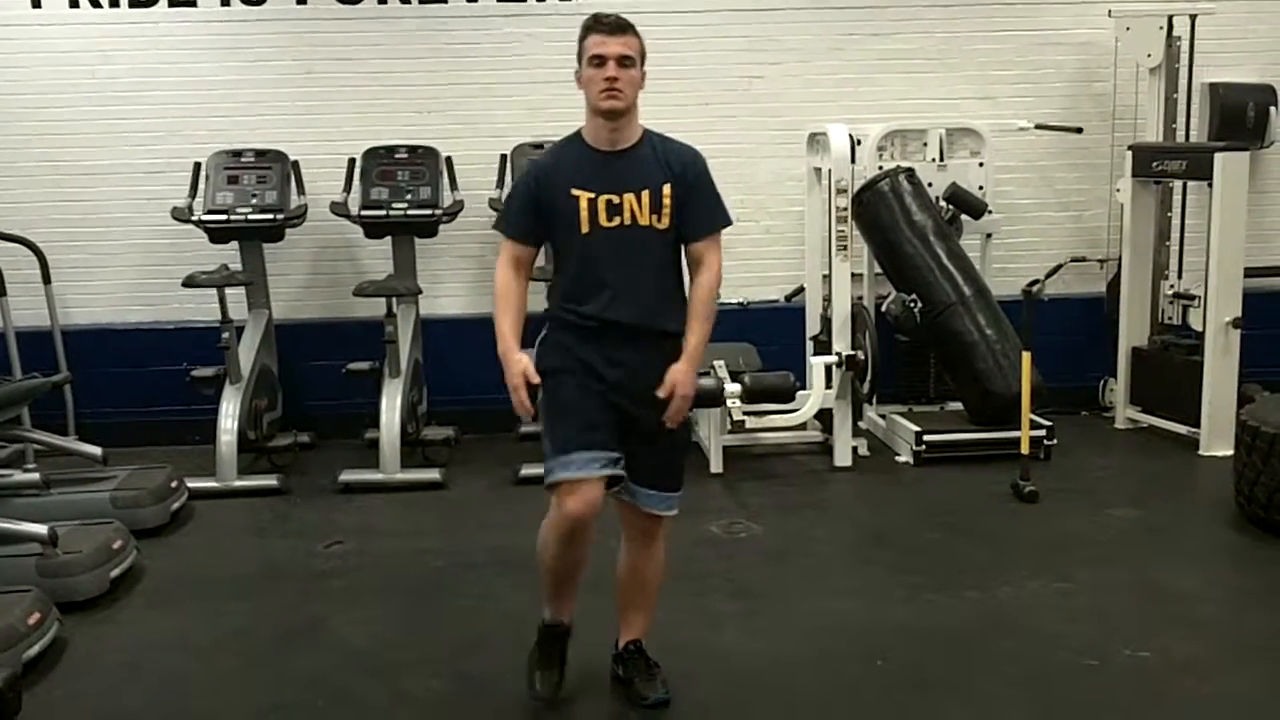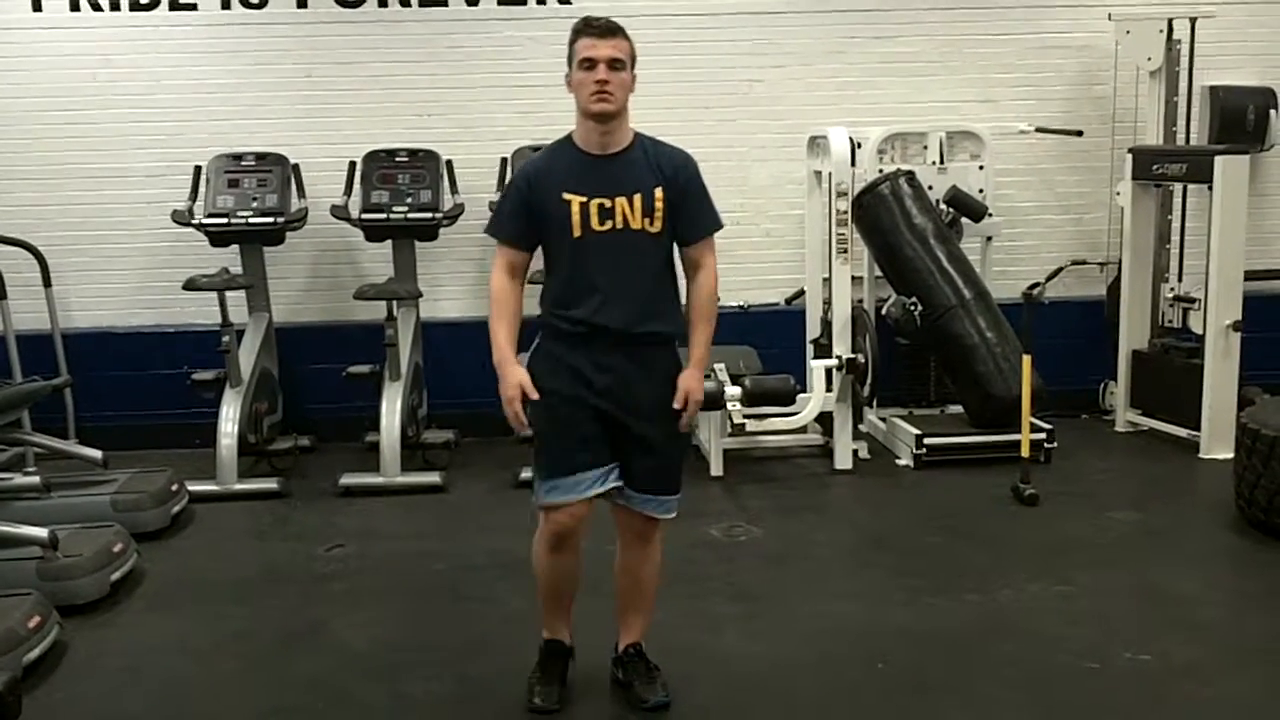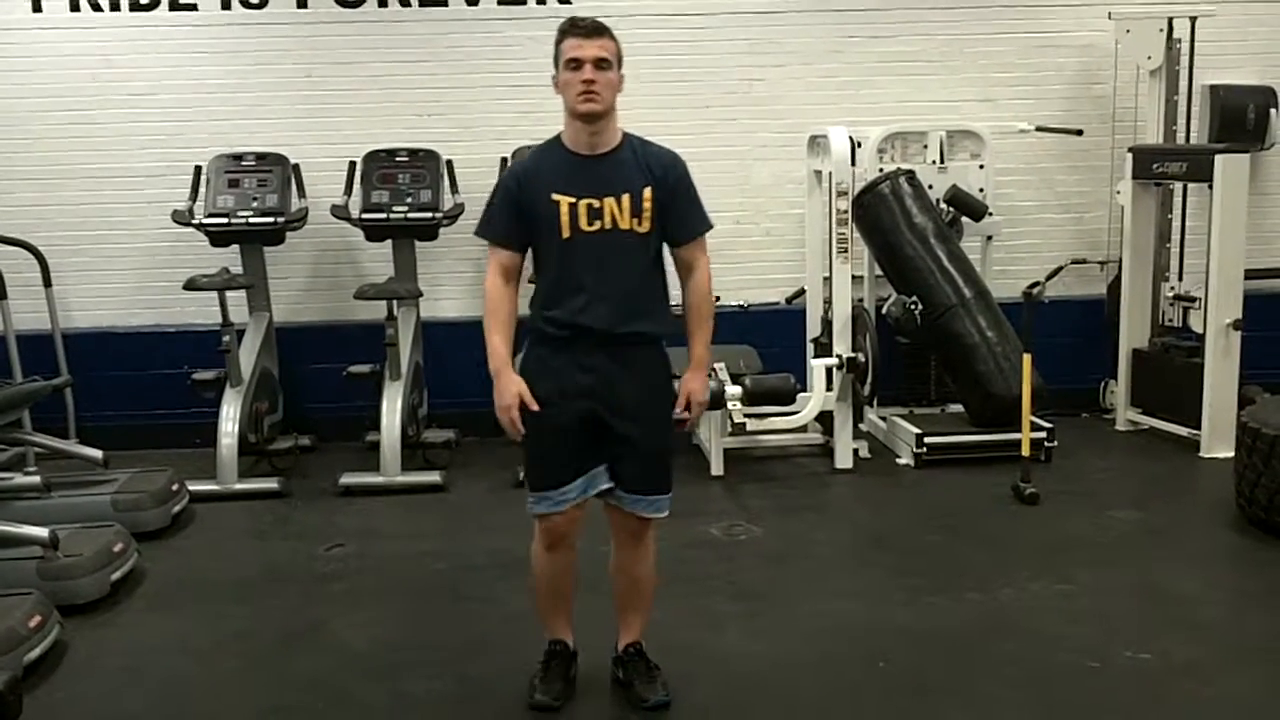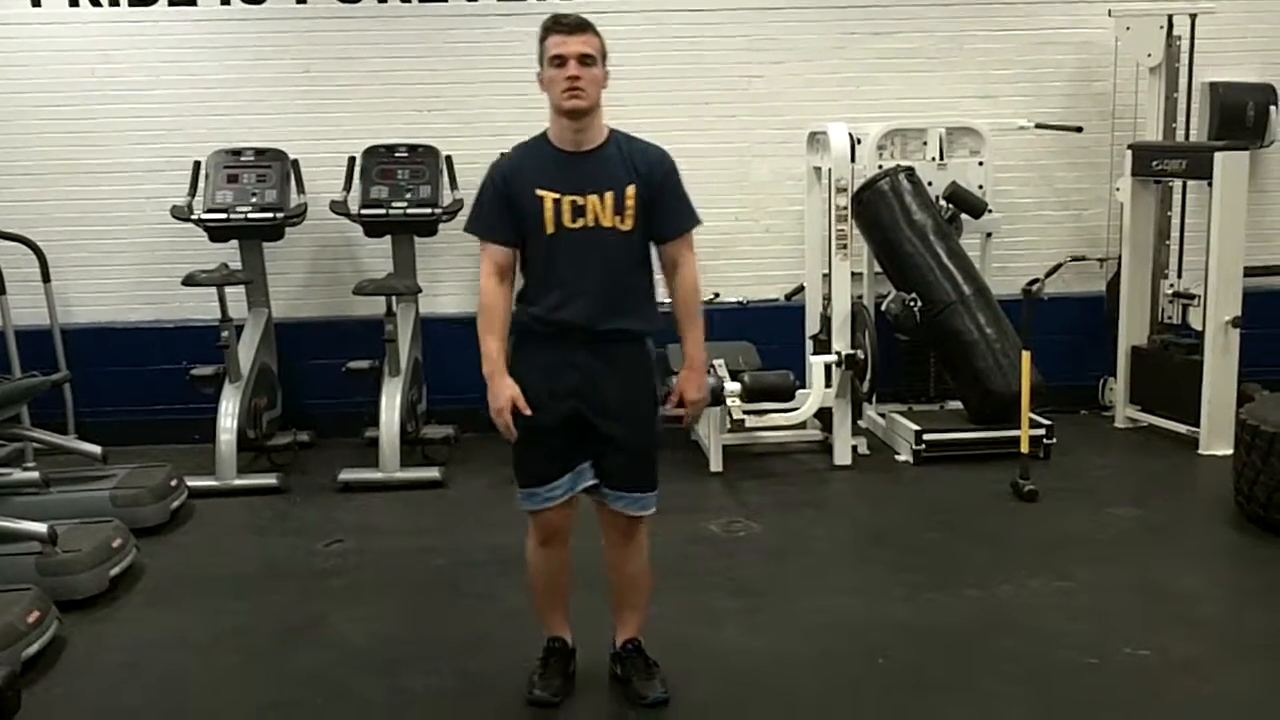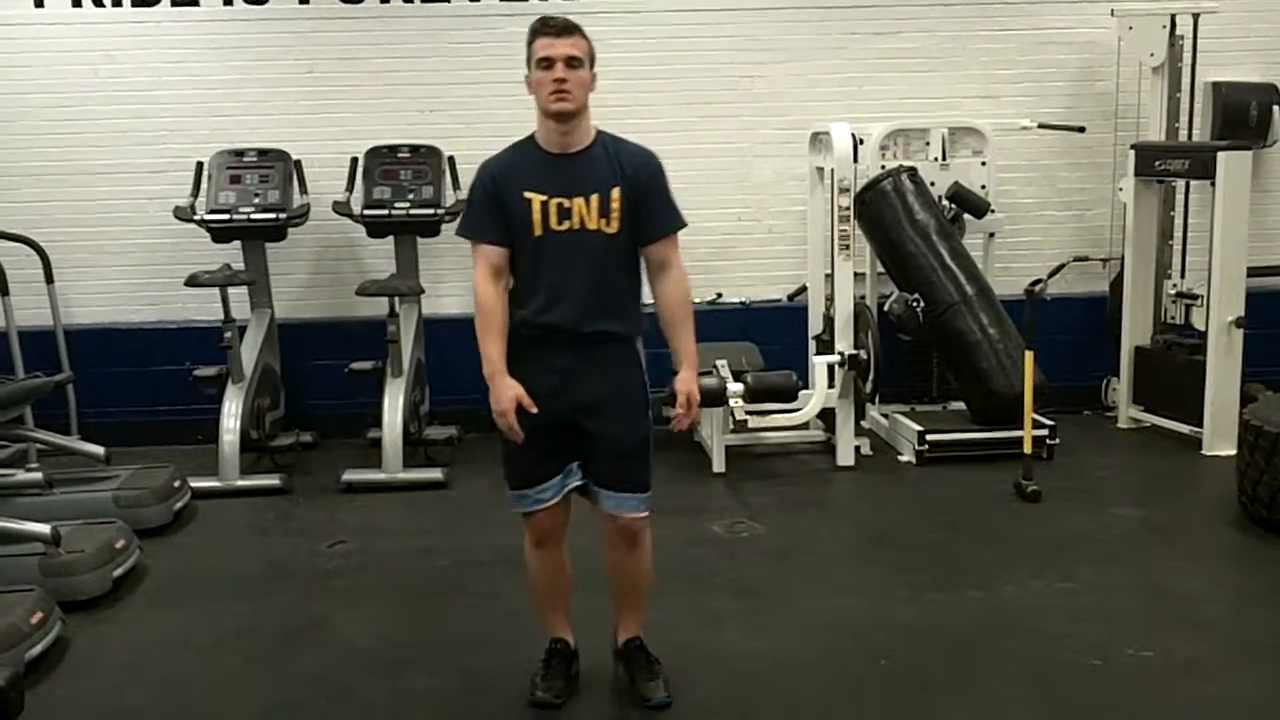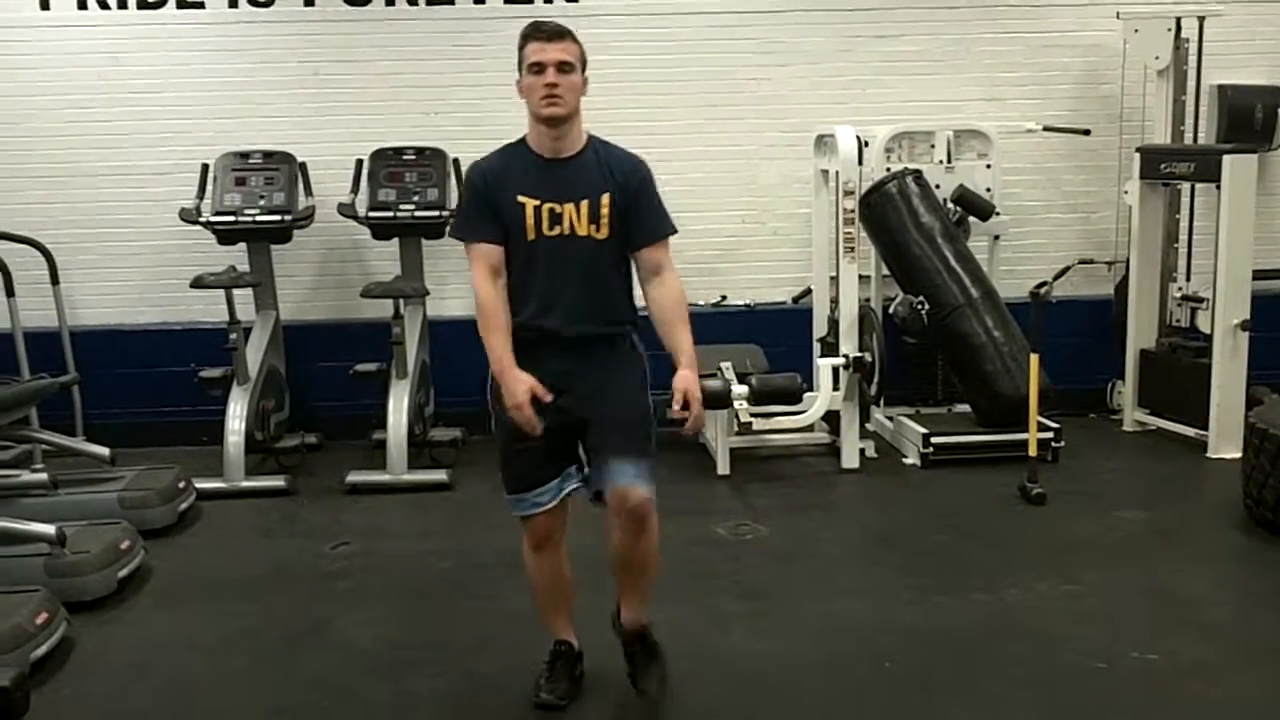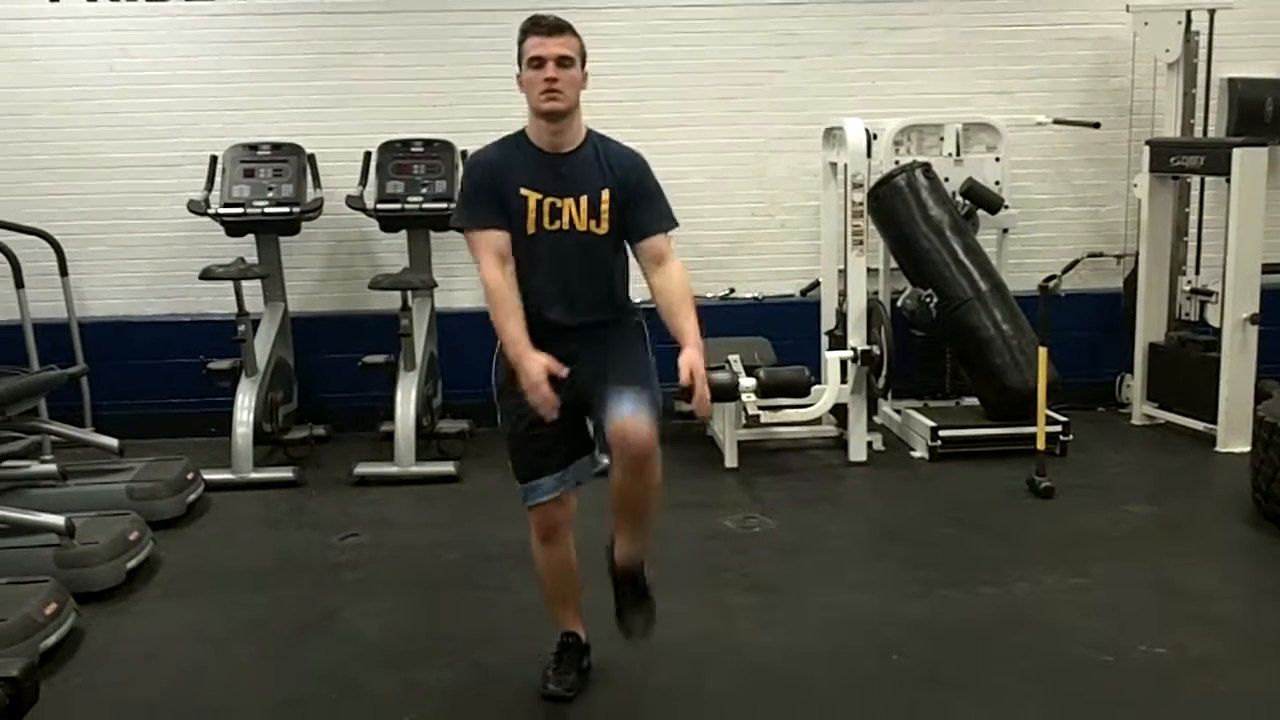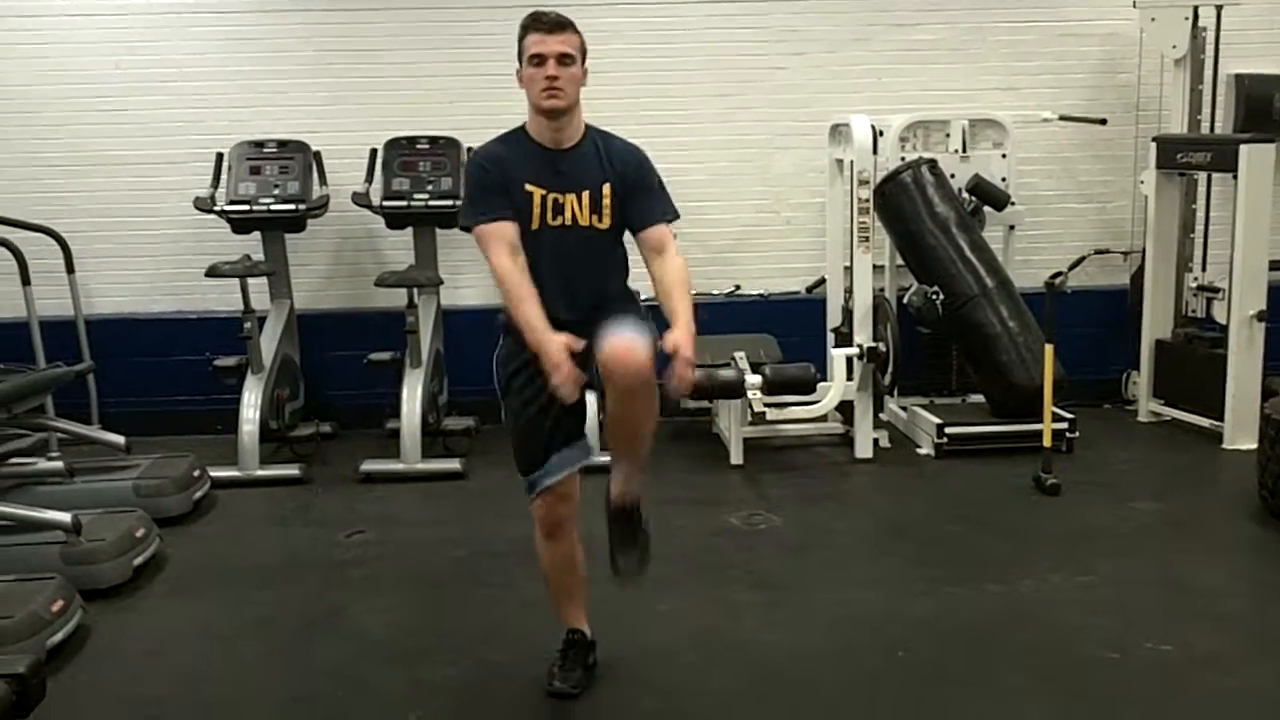
dt=0.1s
person 1, frame 1
left shoulder: (681, 165)
right shoulder: (547, 172)
left elbow: (706, 267)
right elbow: (513, 265)
left wrist: (689, 359)
right wrist: (510, 349)
left hip: (656, 363)
right hip: (575, 358)
left knee: (647, 519)
right knee: (577, 506)
left ankle: (631, 650)
right ankle: (554, 628)
person 1, frame 2
left shoulder: (672, 168)
right shoulder: (539, 176)
left elbow: (701, 269)
right elbow: (507, 271)
left wrist: (697, 364)
right wrist: (505, 360)
left hip: (651, 368)
right hip: (566, 367)
left knee: (643, 523)
right knee: (562, 523)
left ankle: (631, 652)
right ankle: (555, 647)
person 1, frame 3
left shoulder: (661, 168)
right shoulder: (526, 177)
left elbow: (694, 269)
right elbow: (501, 278)
left wrist: (699, 364)
right wrist: (502, 370)
left hip: (638, 368)
right hip: (555, 371)
left knee: (636, 522)
right knee: (555, 527)
left ankle: (631, 651)
right ankle: (558, 650)
person 1, frame 4
left shoulder: (648, 165)
right shoulder: (513, 173)
left elbow: (681, 267)
right elbow: (495, 276)
left wrist: (694, 362)
right wrist: (495, 373)
left hip: (624, 365)
right hip: (541, 368)
left knee: (627, 520)
right knee: (548, 523)
left ankle: (628, 647)
right ankle: (557, 646)
person 1, frame 5
left shoulder: (635, 166)
right shoulder: (500, 175)
left elbow: (666, 269)
right elbow: (490, 280)
left wrist: (687, 362)
right wrist: (497, 376)
left hip: (613, 360)
right hip: (531, 371)
left knee: (627, 522)
right knee: (543, 522)
left ankle: (632, 646)
right ankle: (560, 647)
person 1, frame 6
left shoulder: (625, 172)
right shoulder: (491, 177)
left elbow: (658, 273)
right elbow: (488, 279)
left wrist: (685, 363)
right wrist: (505, 370)
left hip: (609, 359)
right hip: (530, 372)
left knee: (632, 503)
right knee: (542, 526)
left ankle: (634, 625)
right ankle: (564, 649)
person 1, frame 7
left shoulder: (623, 166)
right shoulder: (490, 170)
left elbow: (661, 261)
right elbow: (495, 271)
left wrist: (691, 346)
right wrist: (522, 358)
left hip: (609, 343)
right hip: (534, 359)
left knee: (635, 442)
right knee: (548, 514)
left ankle: (629, 561)
right ankle: (571, 640)
person 1, frame 8
left shoulder: (624, 161)
right shoulder: (492, 165)
left elbow: (662, 249)
right elbow: (505, 261)
left wrist: (682, 326)
right wrist: (544, 341)
left hip: (607, 324)
right hip: (533, 350)
left knee: (628, 360)
right knee: (553, 508)
left ankle: (625, 495)
right ankle: (577, 637)
